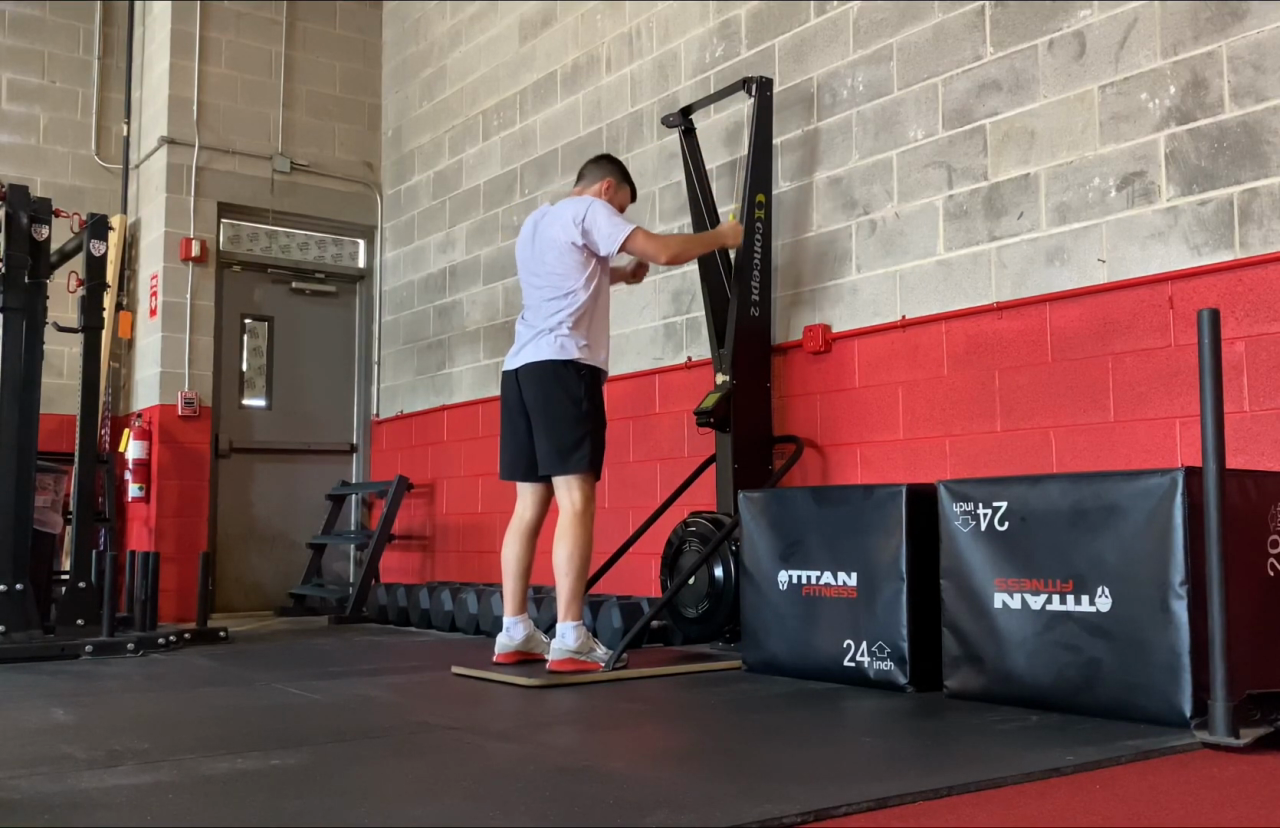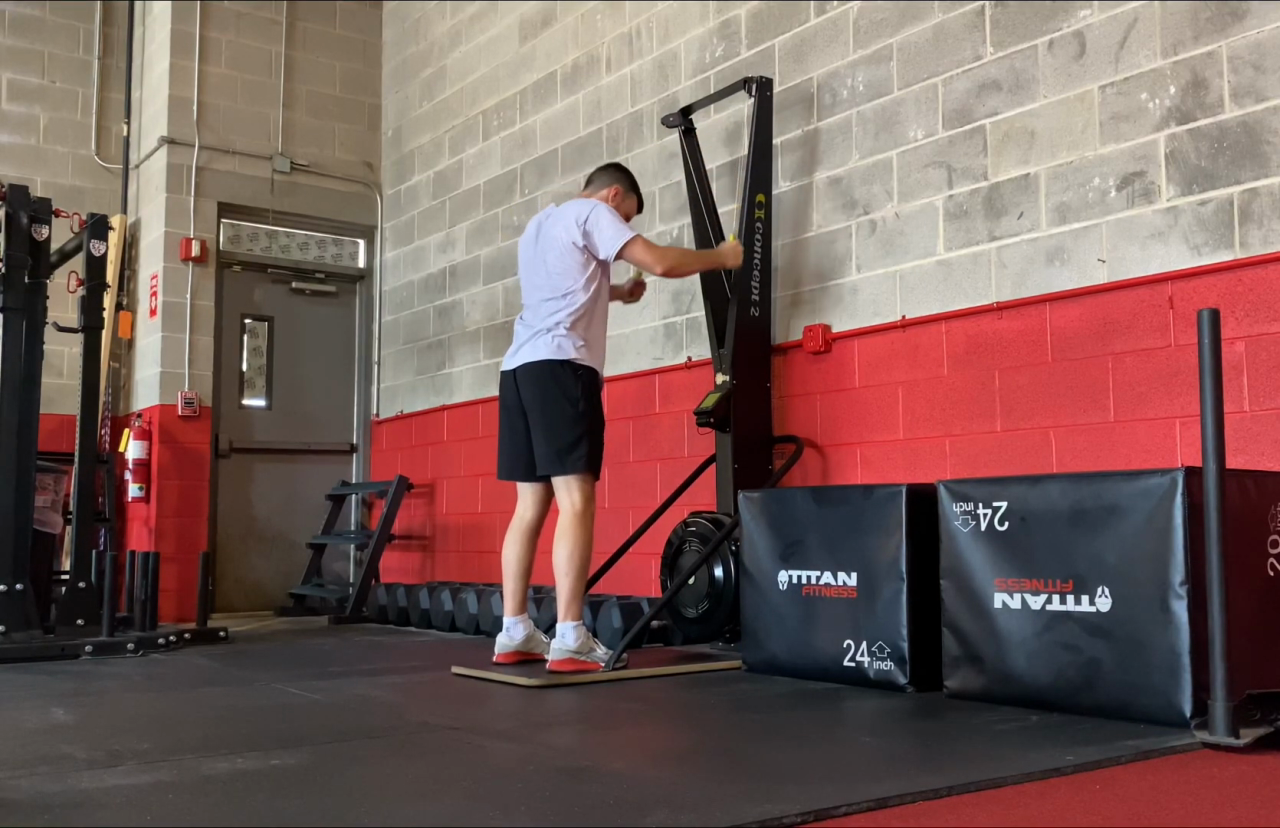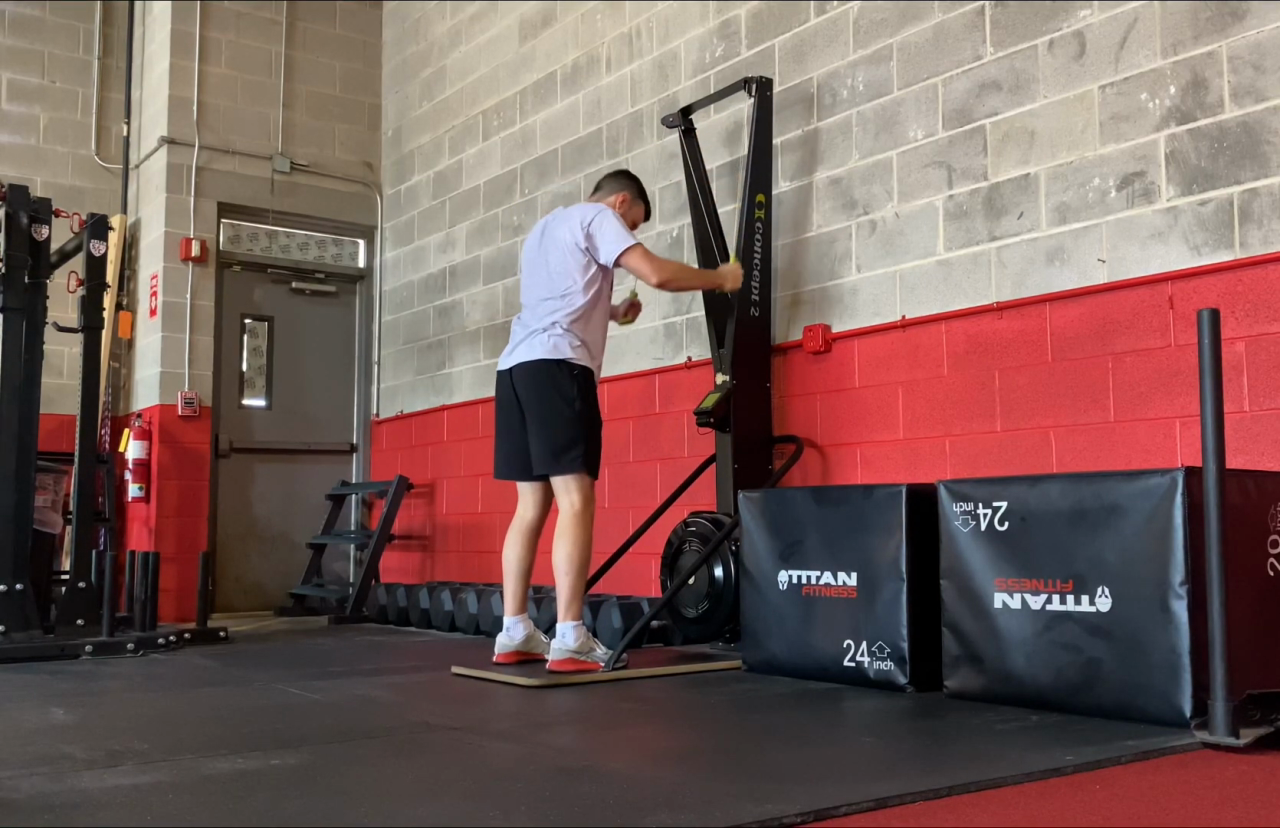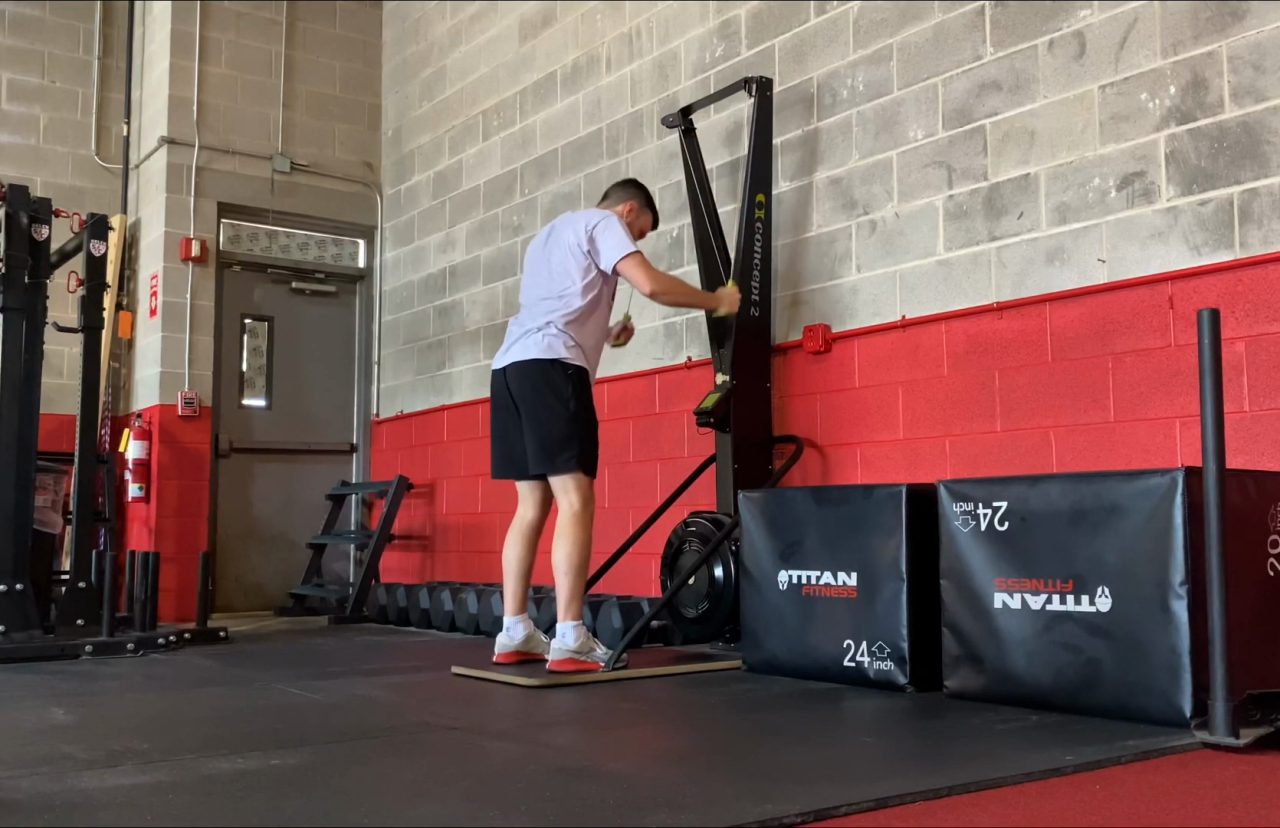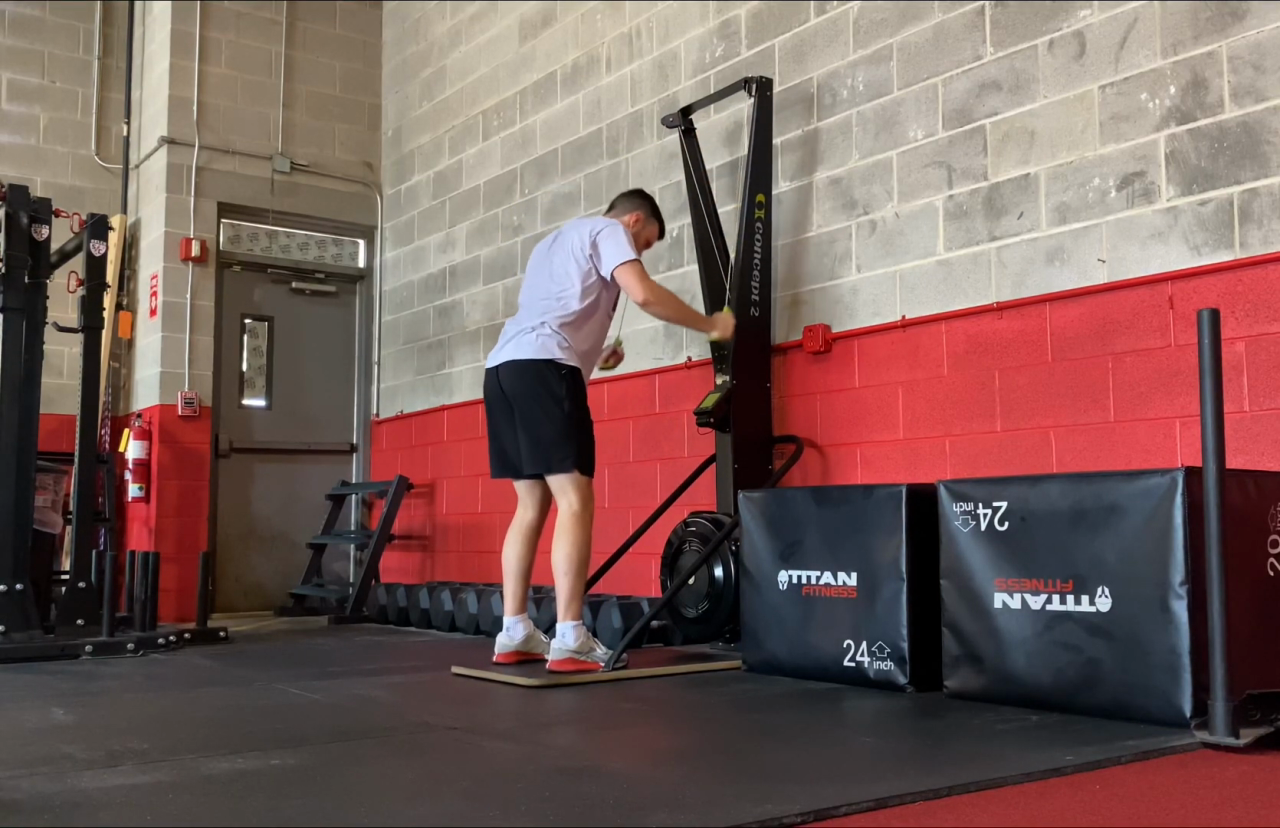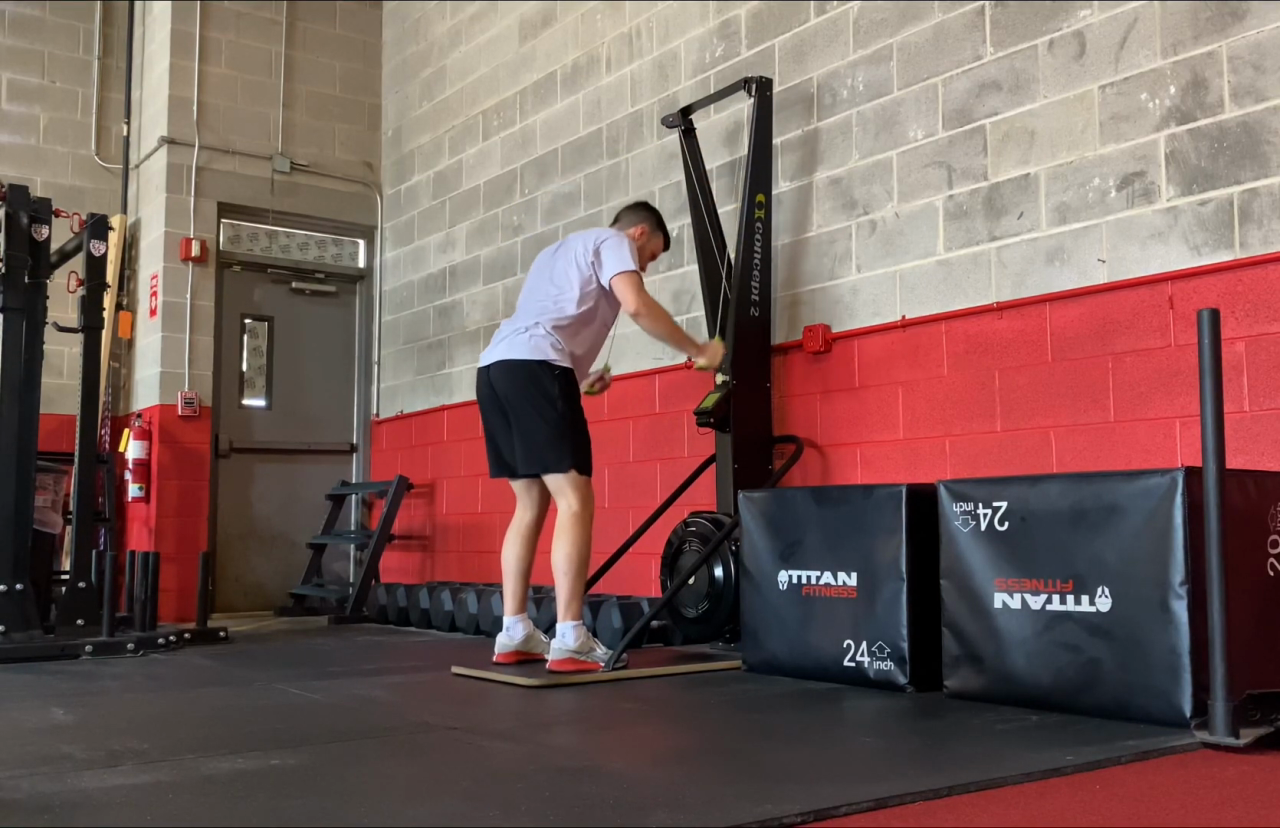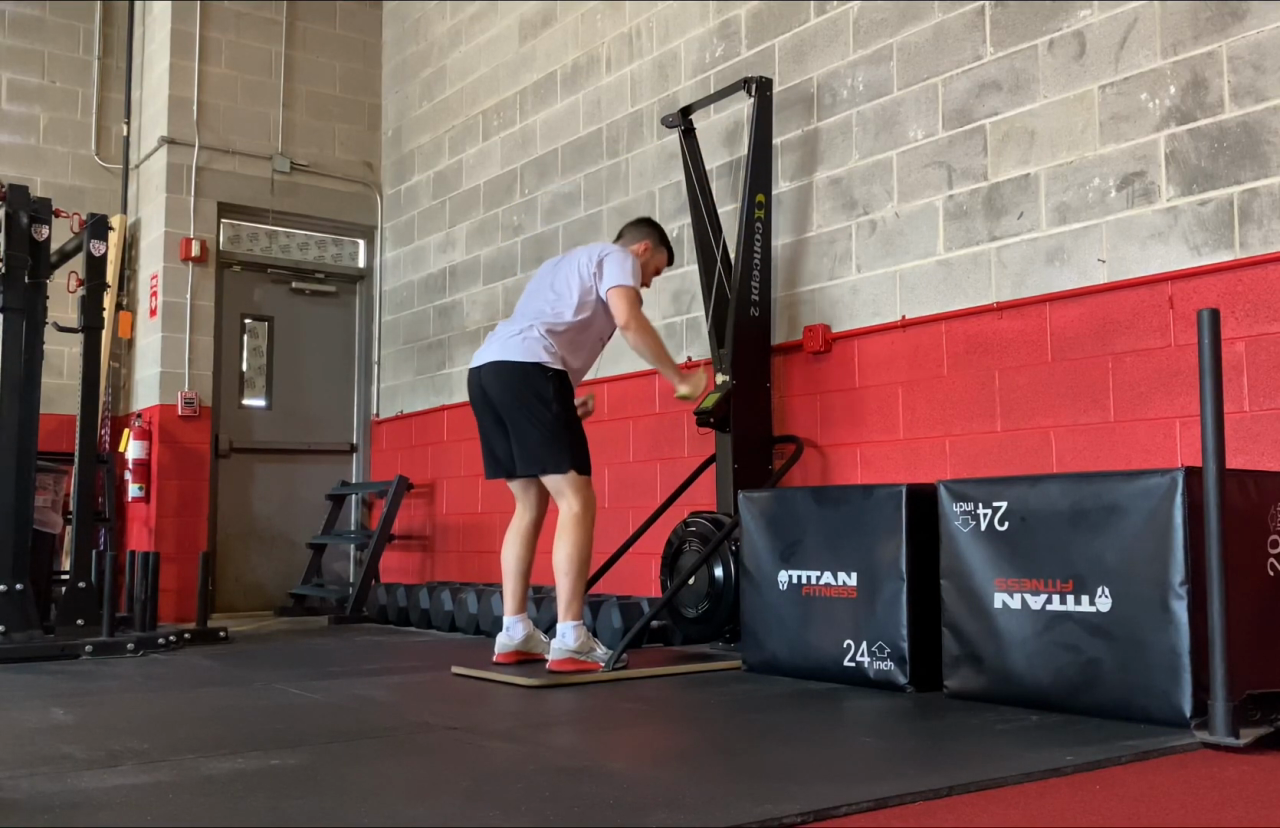
dt=0.1s
person 1, frame 1
left shoulder: (536, 222)
right shoulder: (588, 211)
right elbow: (664, 251)
left wrist: (617, 275)
right wrist: (720, 237)
left hip: (521, 366)
right hip: (562, 364)
left knee: (531, 504)
right knee: (576, 500)
left ankle: (515, 633)
right ankle: (569, 640)
person 1, frame 2
left shoulder: (539, 224)
right shoulder: (590, 214)
right elbow: (661, 262)
left wrist: (616, 292)
right wrist: (720, 257)
left hip: (519, 367)
right hip: (560, 366)
left knee: (531, 504)
right knee: (576, 500)
left ankle: (515, 632)
right ankle: (569, 640)
person 1, frame 3
left shoulder: (546, 227)
right shoulder: (596, 216)
right elbow: (656, 273)
left wrist: (609, 311)
right wrist: (718, 278)
left hip: (514, 365)
right hip: (554, 364)
left knee: (532, 504)
right knee: (575, 499)
left ankle: (515, 633)
right ankle: (569, 641)
person 1, frame 4
left shoulder: (553, 231)
right shoulder: (600, 221)
right elbow: (650, 284)
left wrist: (603, 332)
right wrist: (714, 301)
left hip: (509, 366)
right hip: (550, 365)
left knee: (532, 504)
right knee: (575, 499)
left ankle: (515, 633)
right ankle: (569, 641)
person 1, frame 5
left shoulder: (561, 237)
right shoulder: (609, 230)
right elbow: (645, 294)
left wrist: (593, 354)
right wrist: (708, 324)
left hip: (502, 365)
right hip: (541, 365)
left knee: (533, 503)
right knee: (575, 500)
left ankle: (514, 633)
right ankle: (570, 640)
person 1, frame 6
left shoulder: (566, 247)
right shoulder: (610, 241)
right elbow: (637, 306)
left wrist: (582, 374)
right wrist: (697, 350)
left hip: (494, 367)
right hip: (534, 367)
left knee: (531, 503)
right knee: (574, 500)
left ankle: (514, 633)
right ankle: (570, 641)
person 1, frame 7
left shoulder: (576, 260)
right shoulder: (618, 258)
right elbow: (629, 320)
left wrist: (567, 397)
right wrist: (679, 380)
left hip: (484, 369)
right hip: (525, 369)
left knee: (531, 503)
right knee: (575, 501)
left ankle: (515, 633)
right ankle: (571, 640)
